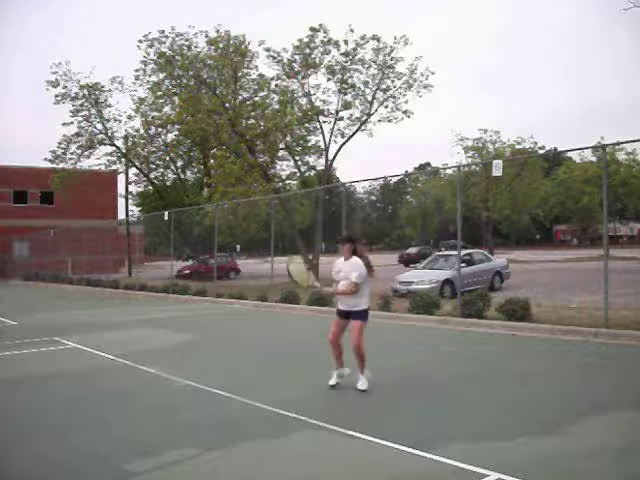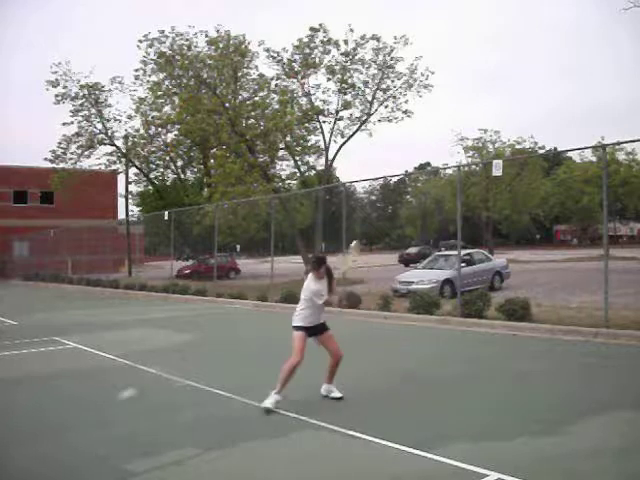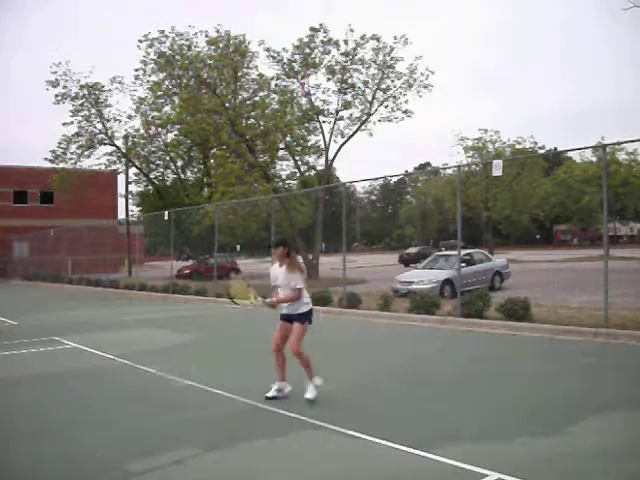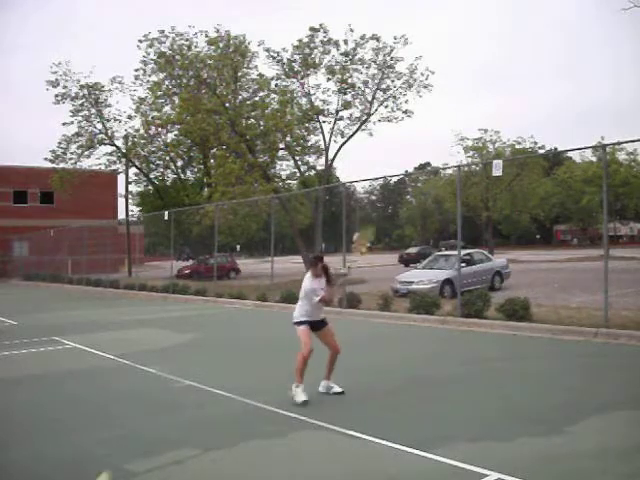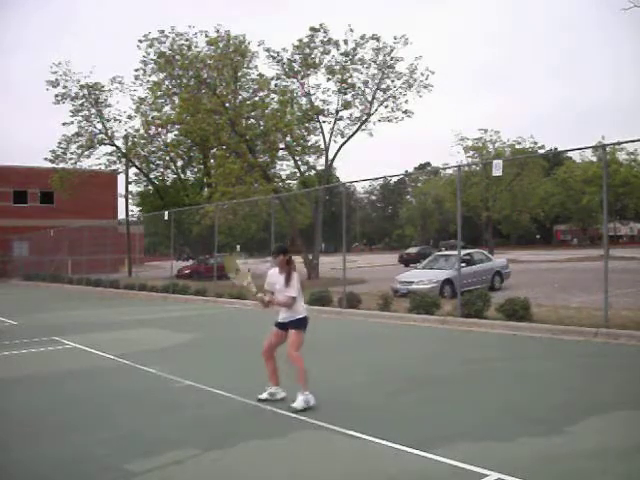
dt=1s
person 1, frame 1
left shoulder: (358, 265)
right shoulder: (338, 263)
left elbow: (353, 290)
right elbow: (337, 284)
left wrist: (333, 291)
right wrist: (334, 289)
left hip: (359, 308)
right hip: (343, 307)
left knee: (356, 345)
right knee: (333, 339)
left ankle: (362, 375)
right ankle: (340, 371)
person 1, frame 2
left shoulder: (323, 277)
right shoulder: (313, 287)
right elbow: (327, 302)
left wrist: (327, 296)
right wrist: (329, 296)
left hip: (317, 322)
right hip: (302, 323)
left knee: (337, 355)
right knee: (296, 359)
left ankle: (328, 386)
right ankle: (275, 395)
person 1, frame 3
left shoulder: (293, 268)
right shoulder: (273, 269)
left elbow: (296, 295)
left wrist: (277, 301)
right wrist: (274, 300)
left hip: (302, 311)
right hip: (287, 312)
left knee: (295, 349)
right knee: (276, 347)
left ankle: (312, 381)
right ankle: (281, 386)
person 1, frame 4
left shoulder: (322, 274)
right shoulder: (310, 285)
right elbow: (327, 300)
right wrist: (330, 289)
left hip: (317, 318)
right hip: (303, 318)
left knee: (335, 349)
right knee: (307, 349)
left ankle: (326, 383)
right ankle: (298, 387)
person 1, frame 5
left shoulder: (292, 276)
right shoulder: (272, 273)
left elbow: (289, 303)
right elbow: (270, 295)
left wrist: (270, 300)
right wrist: (266, 300)
left hip: (297, 318)
right hip: (283, 319)
left knee: (293, 354)
right knee: (267, 349)
left ankle: (305, 395)
right ankle: (275, 389)
